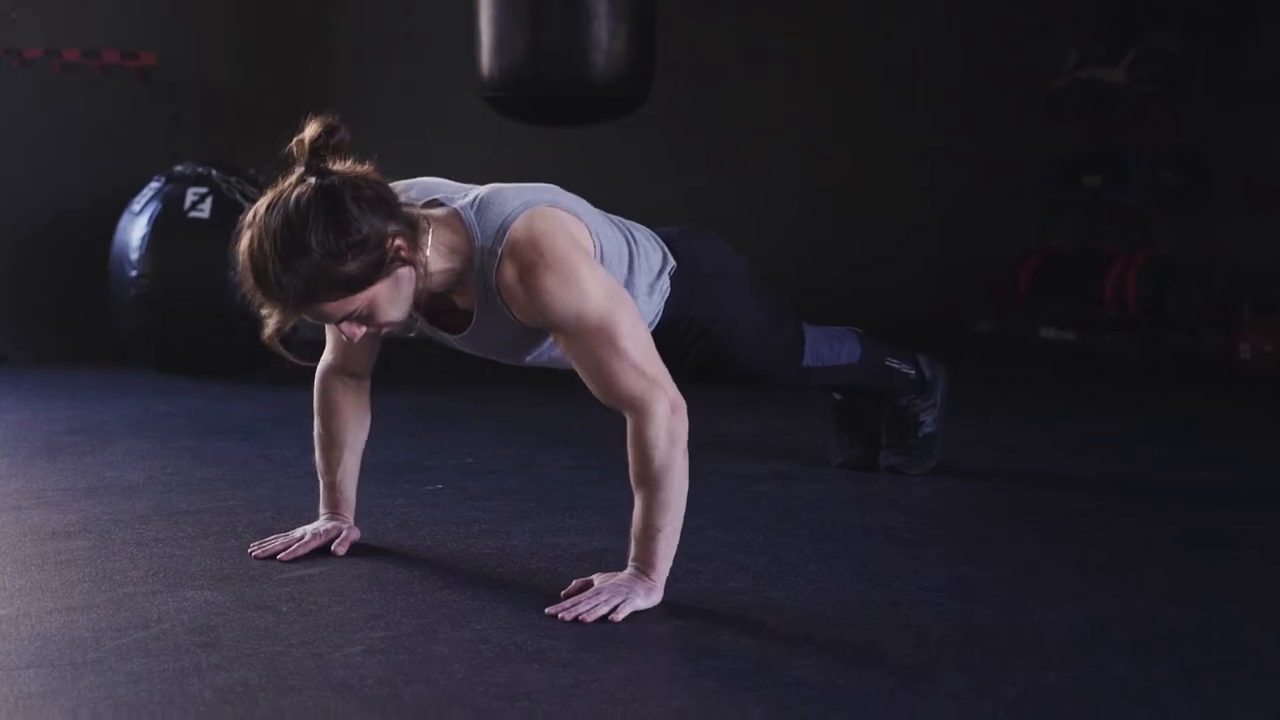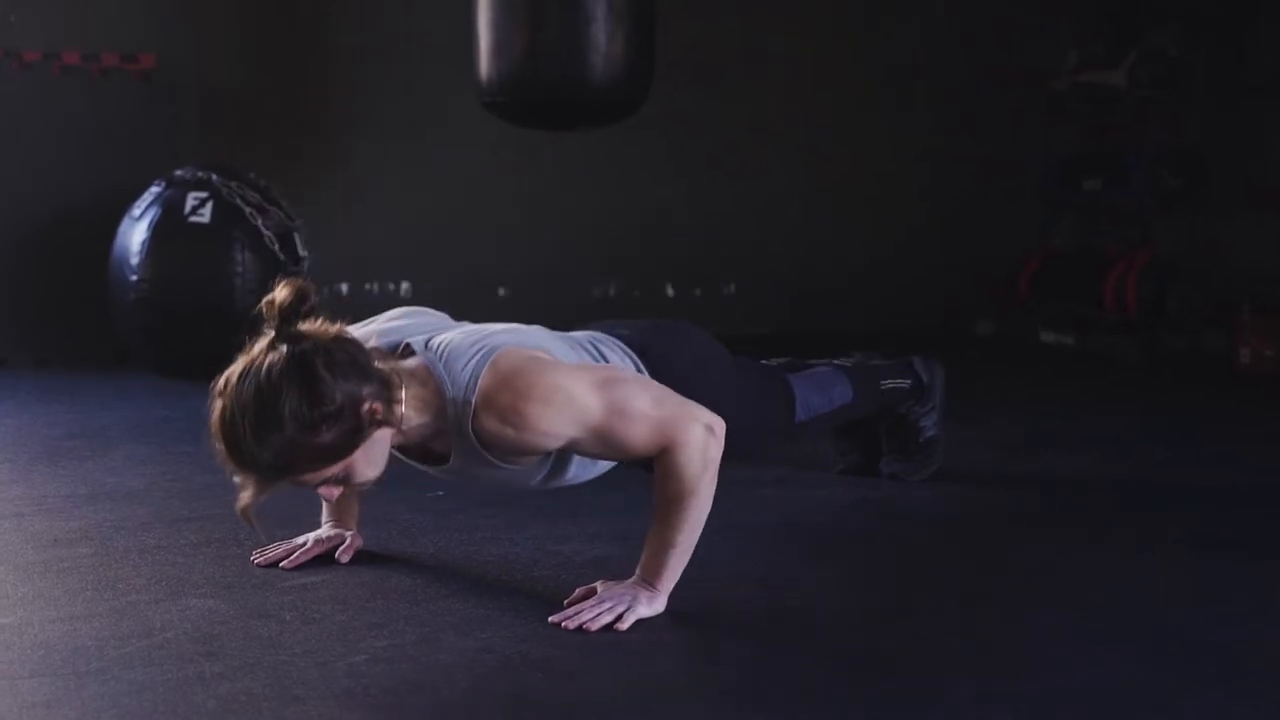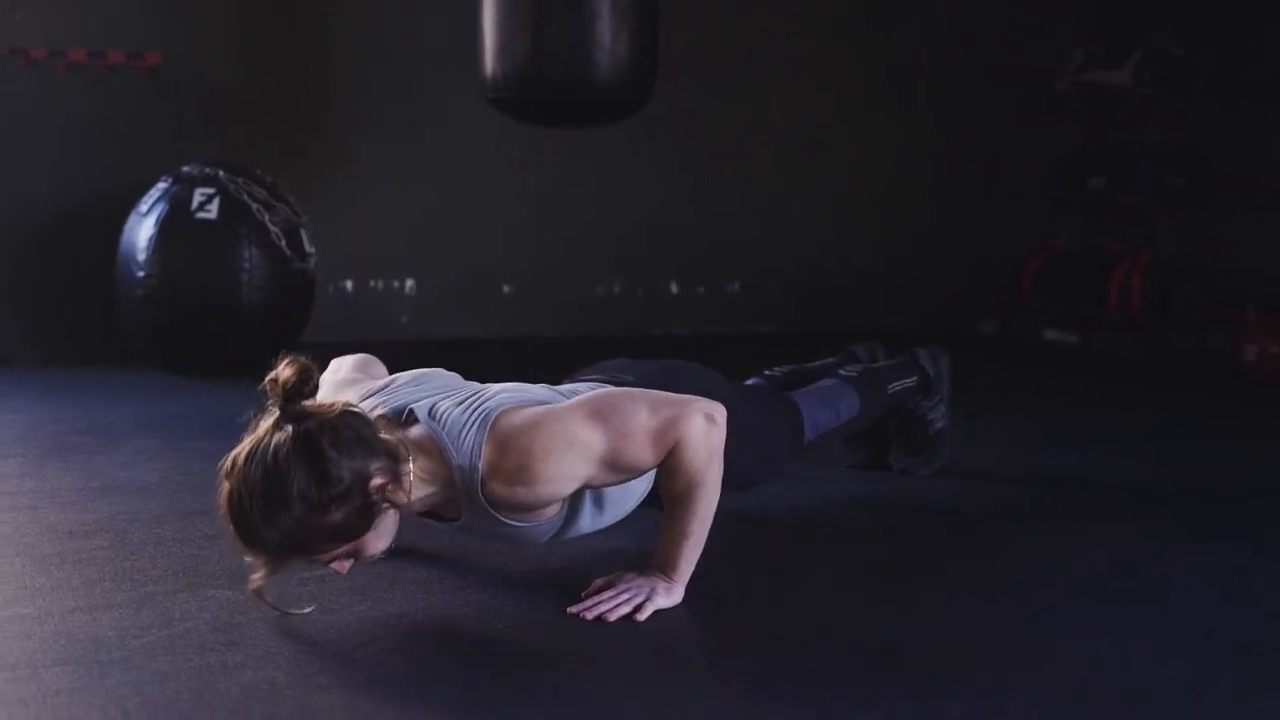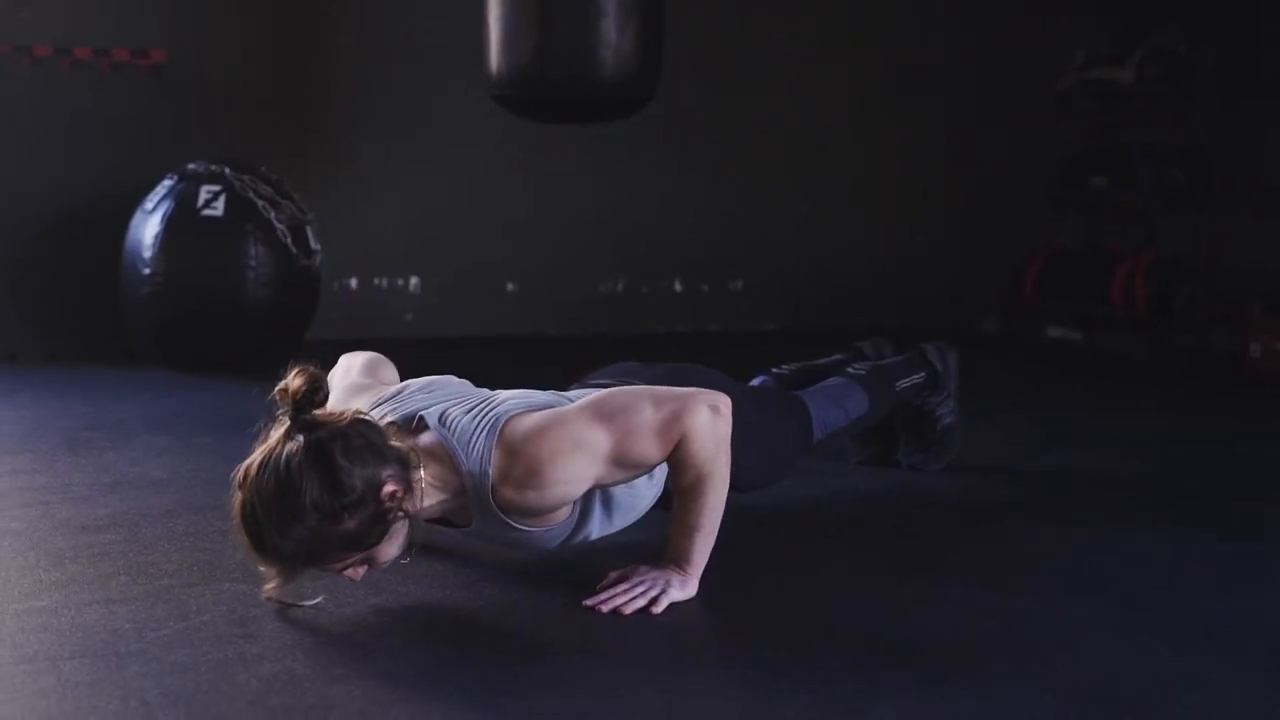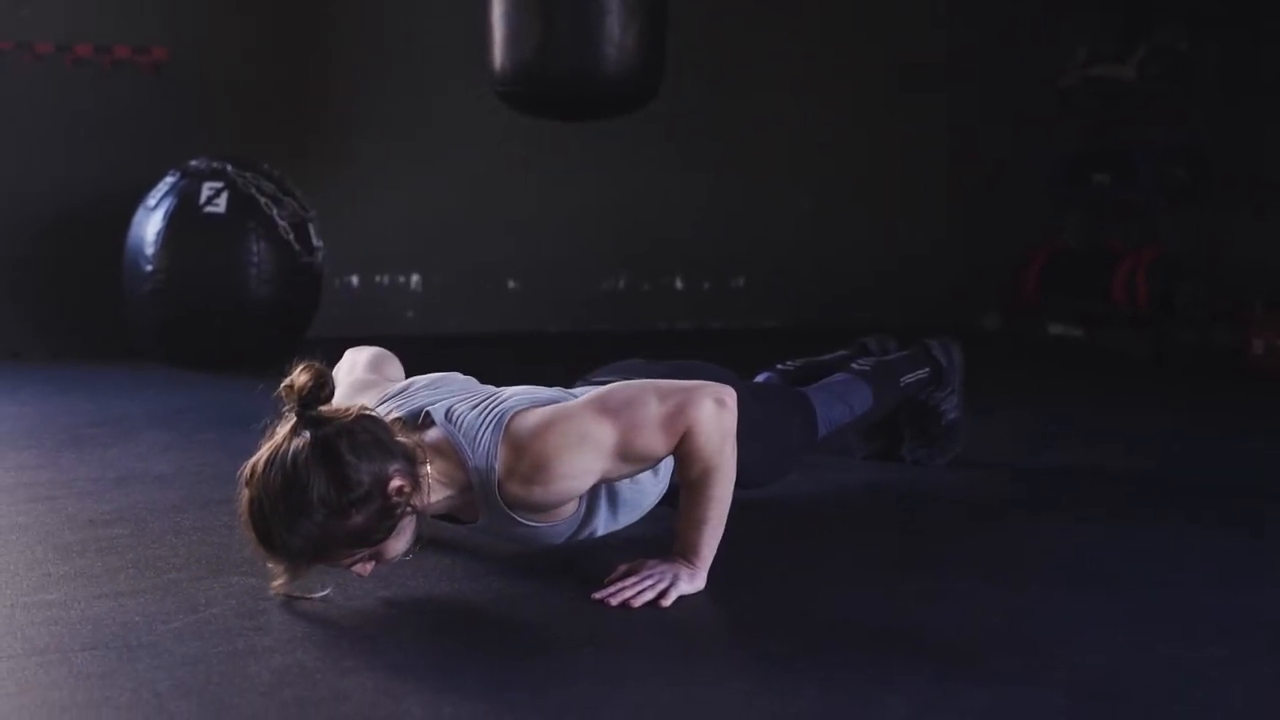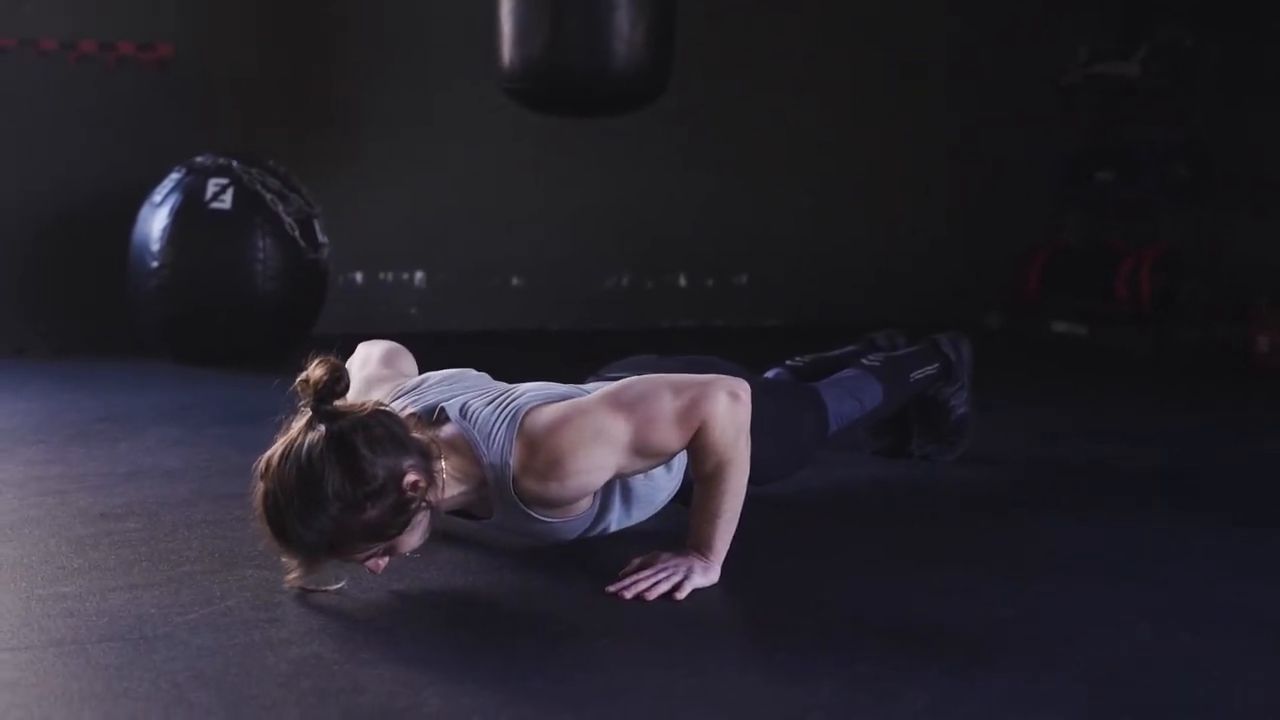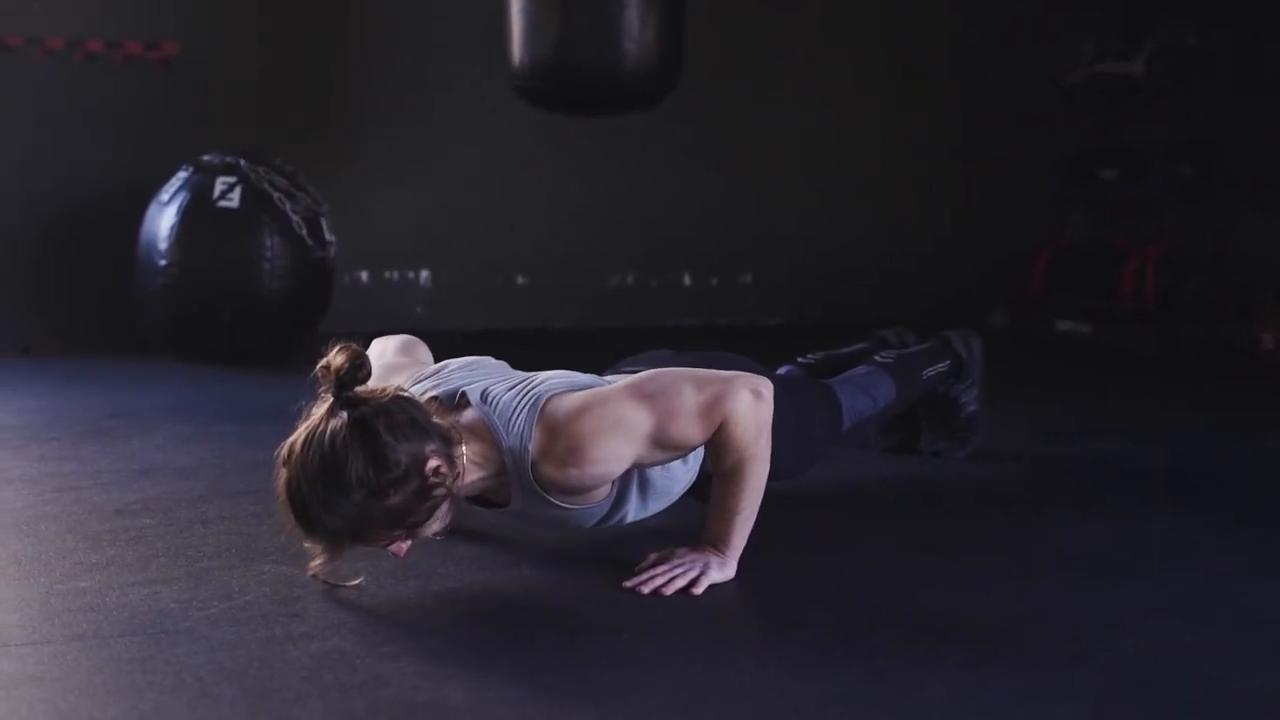
dt=0.7s
person 1, frame 1
left shoulder: (532, 259)
right shoulder: (370, 244)
left elbow: (657, 407)
right elbow: (342, 374)
left wrist: (648, 575)
right wrist: (336, 512)
left hip: (682, 291)
right hip: (617, 303)
left knee: (794, 357)
right knee: (795, 363)
left ankle: (909, 380)
right ankle: (863, 400)
person 1, frame 2
left shoulder: (506, 399)
right shoulder: (347, 364)
left elbow: (697, 434)
left wrist: (652, 587)
right wrist: (340, 524)
left hip: (663, 376)
right hip: (595, 364)
left knee: (784, 402)
right knee: (782, 401)
left ankle: (905, 383)
right ankle: (852, 378)
person 1, frame 3
left shoulder: (513, 463)
right shoulder: (346, 414)
left elbow: (700, 423)
left wrist: (670, 577)
right wrist: (348, 521)
left hip: (679, 412)
right hip: (598, 397)
left knee: (794, 421)
right knee: (775, 400)
left ankle: (911, 380)
right ankle: (848, 365)
person 1, frame 4
left shoulder: (525, 472)
right shoulder: (357, 417)
left elbow: (704, 416)
right elbow: (363, 361)
left wrist: (683, 571)
right wrist: (357, 524)
left hip: (686, 420)
right hip: (609, 403)
left knee: (802, 420)
right knee: (777, 395)
left ankle: (919, 375)
right ankle: (855, 363)
person 1, frame 5
left shoulder: (531, 467)
right shoulder: (363, 421)
left elbow: (707, 407)
right elbow: (367, 356)
left wrist: (692, 564)
right wrist: (381, 522)
left hip: (692, 420)
right hip: (611, 398)
left knee: (804, 415)
right knee: (776, 392)
left ankle: (923, 370)
right ankle: (861, 357)
person 1, frame 6
left shoulder: (547, 463)
right shoulder: (378, 418)
left elbow: (724, 400)
right elbow: (381, 350)
left wrist: (706, 558)
right wrist: (405, 520)
left hip: (701, 416)
right hip: (624, 395)
left knee: (819, 411)
right knee: (790, 385)
left ankle: (932, 365)
right ankle: (871, 352)
person 1, frame 7
left shoulder: (567, 447)
right shoulder: (399, 403)
left elbow: (747, 399)
right elbow: (395, 345)
left wrist: (723, 552)
right wrist: (414, 509)
left hip: (725, 399)
right hip: (647, 391)
left knee: (832, 408)
right knee: (810, 384)
left ankle: (944, 363)
right ankle: (884, 350)
